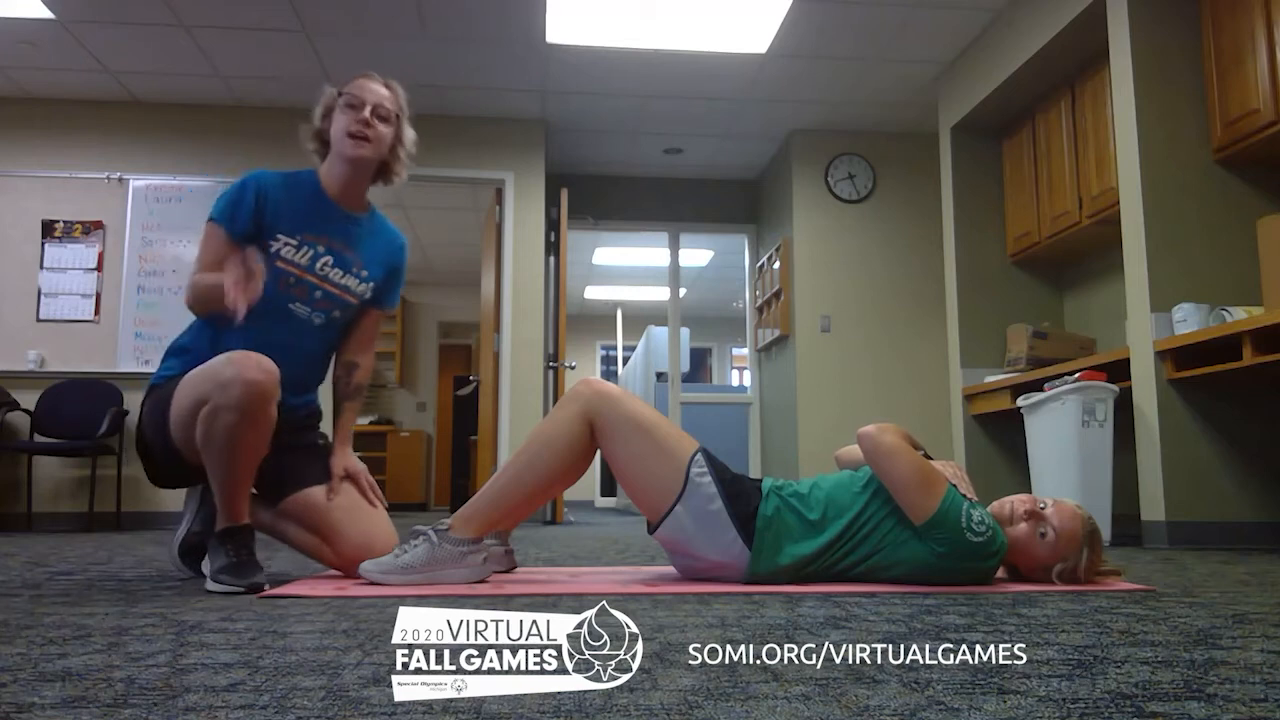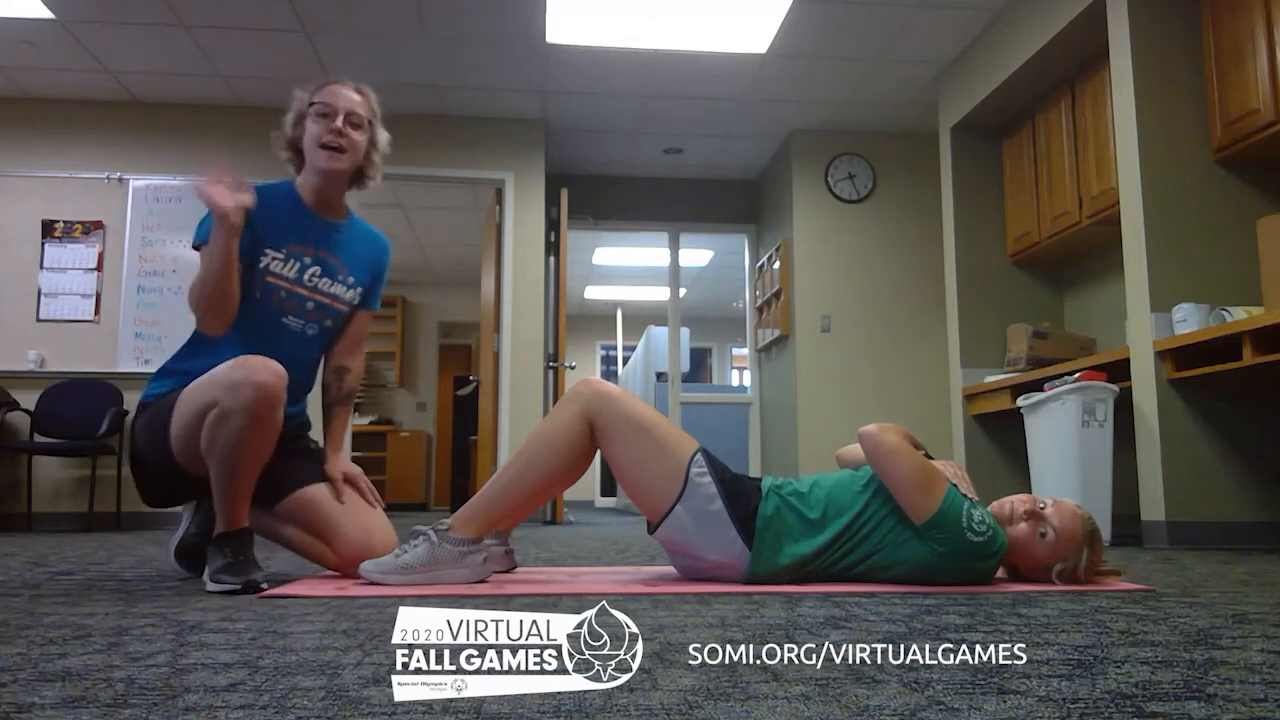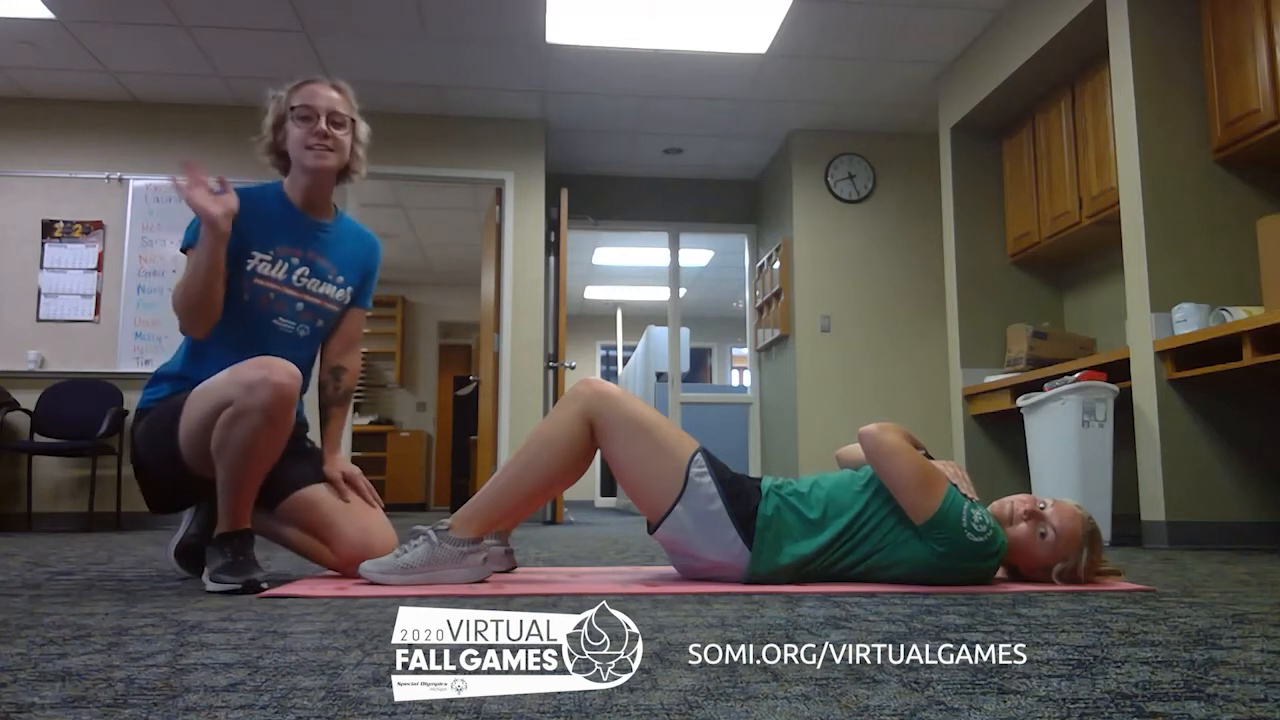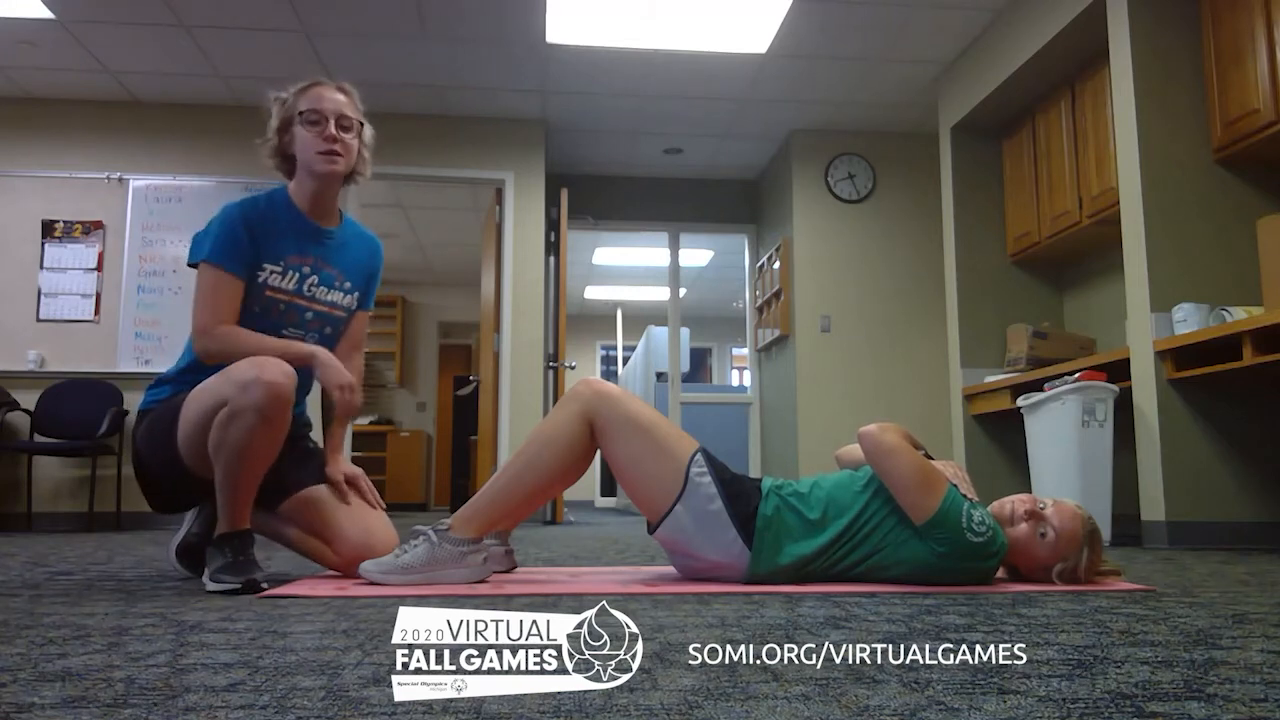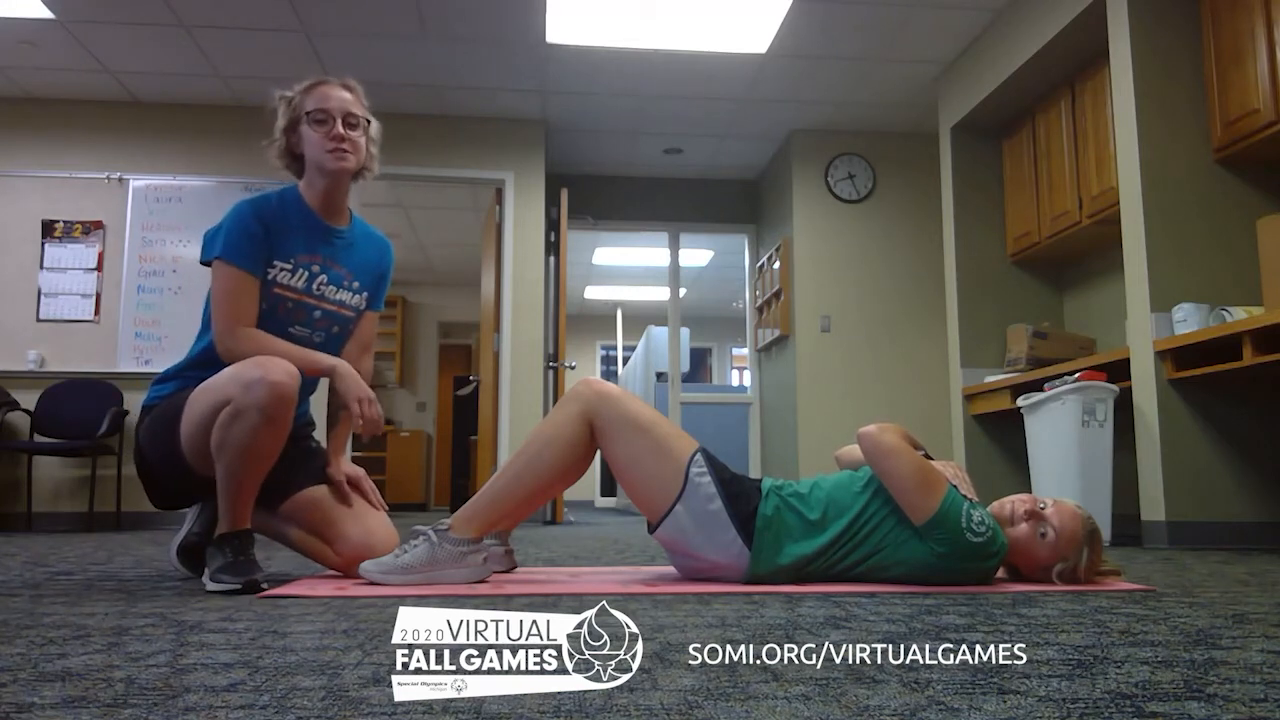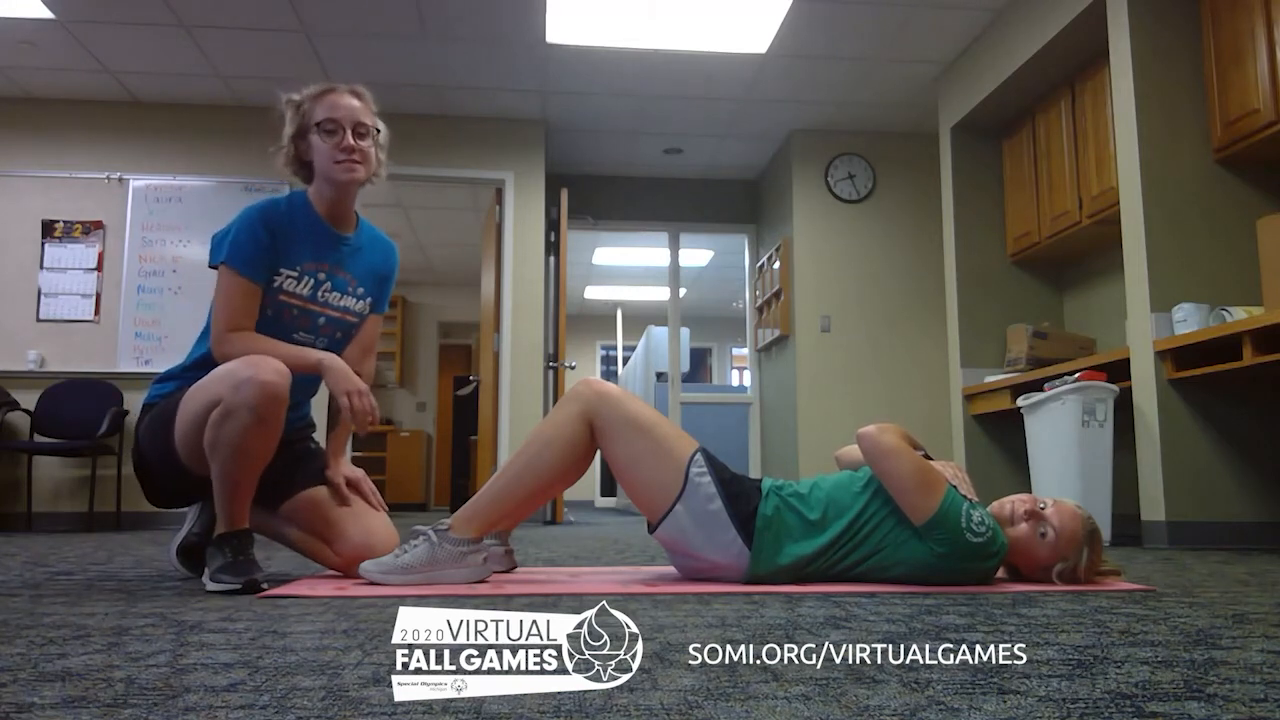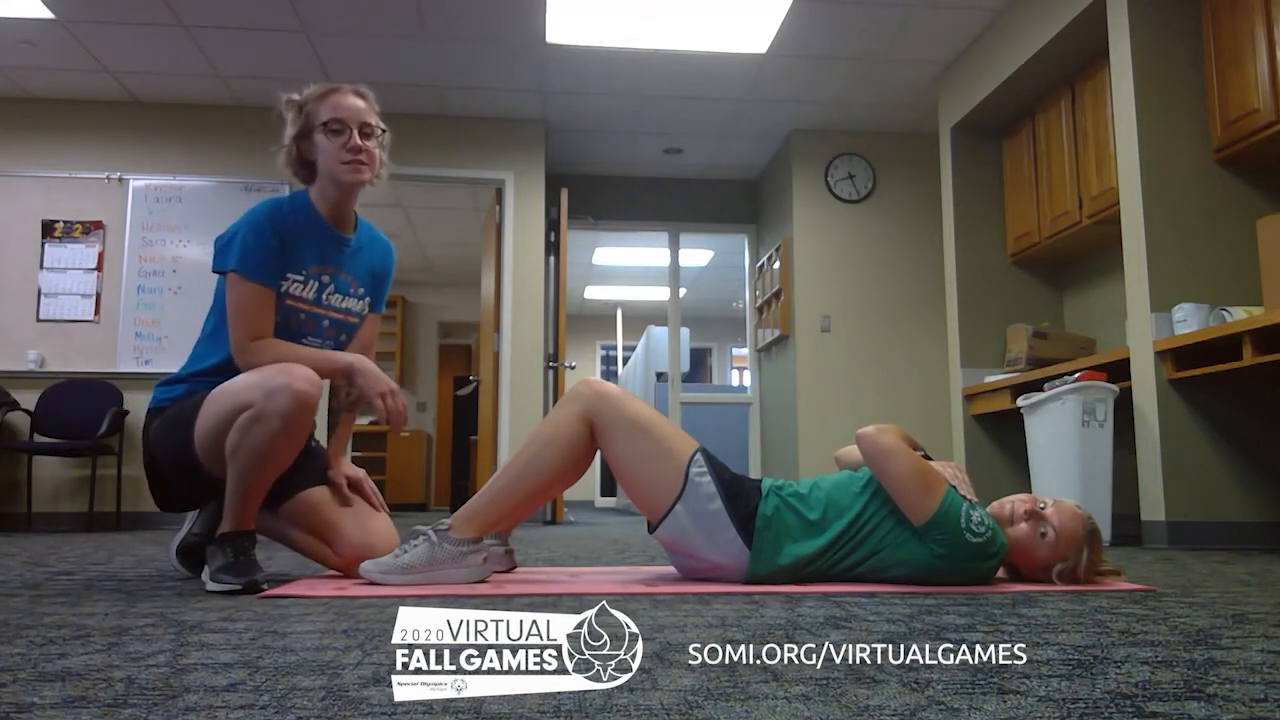
dt=0.4s
person 1, frame 1
left shoulder: (970, 537)
right shoulder: (970, 532)
left elbow: (874, 438)
right elbow: (853, 459)
left wrist: (929, 467)
right wrist: (933, 467)
left hip: (740, 530)
right hip: (747, 527)
left knee: (594, 395)
right knee: (600, 409)
left ankle: (457, 541)
right ankle: (477, 540)
person 1, frame 2
left shoulder: (972, 538)
right shoulder: (969, 530)
left elbow: (875, 437)
right elbow: (854, 456)
left wrist: (925, 462)
right wrist: (933, 465)
left hip: (740, 529)
right hip: (746, 524)
left knee: (593, 395)
right knee: (598, 408)
left ankle: (456, 542)
right ankle: (478, 539)
person 1, frame 3
left shoulder: (971, 537)
right shoulder: (972, 532)
left elbow: (874, 437)
right elbow: (853, 459)
left wrist: (926, 462)
right wrist: (930, 465)
left hip: (739, 531)
right hip: (745, 529)
left knee: (593, 395)
right knee: (599, 410)
left ankle: (455, 542)
right ankle: (477, 540)
person 1, frame 4
left shoulder: (972, 537)
right shoulder: (971, 531)
left elbow: (874, 438)
right elbow: (853, 458)
left wrist: (926, 463)
right wrist: (934, 464)
left hip: (740, 529)
right hip: (745, 525)
left knee: (593, 395)
right knee: (598, 409)
left ankle: (455, 541)
right ankle: (478, 539)
person 1, frame 5
left shoulder: (970, 536)
right shoulder: (972, 535)
left elbow: (873, 439)
right elbow: (852, 459)
left wrist: (925, 462)
right wrist: (930, 465)
left hip: (739, 530)
right hip: (745, 530)
left knee: (593, 396)
right knee: (599, 411)
left ankle: (455, 542)
right ankle: (478, 540)
person 1, frame 6
left shoulder: (971, 537)
right shoulder: (971, 531)
left elbow: (874, 439)
right elbow: (855, 459)
left wrist: (926, 463)
right wrist: (932, 464)
left hip: (739, 529)
right hip: (745, 525)
left knee: (593, 395)
right knee: (599, 409)
left ankle: (455, 541)
right ankle: (478, 540)
person 1, frame 7
left shoulder: (969, 537)
right shoulder: (971, 537)
left elbow: (871, 439)
right elbow: (853, 460)
left wrist: (922, 461)
right wrist: (930, 466)
left hip: (738, 530)
right hip: (745, 530)
left knee: (592, 396)
right knee: (598, 412)
left ankle: (455, 542)
right ankle: (476, 540)
person 2, frame 1
left shoulder: (389, 246)
right shoulder: (262, 192)
left elbow: (357, 353)
right elbow: (198, 292)
left wrist: (342, 445)
right wrist: (230, 286)
left hip: (290, 418)
right hip: (195, 394)
left knee: (373, 554)
right knee: (252, 370)
left ankle: (234, 505)
right ankle: (228, 528)
person 2, frame 2
left shoulder: (371, 248)
right shoulder: (253, 207)
left elbow: (346, 359)
right elbow: (212, 322)
left wrist: (334, 451)
right wrist: (227, 225)
left hip: (279, 431)
right hip: (183, 410)
left knee: (371, 552)
right knee: (258, 376)
left ankle: (219, 510)
right ankle: (227, 534)
person 2, frame 3
left shoulder: (361, 246)
right shoulder: (240, 208)
left elbow: (342, 358)
right elbow: (194, 323)
left wrist: (331, 452)
right wrist: (215, 229)
left hip: (277, 435)
right hip: (180, 417)
left knee: (372, 551)
right knee: (273, 378)
left ankle: (223, 510)
right ankle: (227, 534)
person 2, frame 4
left shoulder: (365, 249)
right shoulder: (244, 220)
left elbow: (348, 361)
right elbow: (208, 340)
left wrist: (335, 454)
right wrist: (312, 354)
left hip: (280, 435)
right hip: (186, 421)
left knee: (374, 551)
right knee: (269, 377)
left ankle: (223, 511)
right ankle: (228, 535)
person 2, frame 5
left shoulder: (376, 250)
right shoulder: (254, 217)
left elbow: (358, 363)
right elbow: (231, 338)
left wrist: (337, 455)
right wrist: (333, 368)
left hip: (285, 434)
right hip: (186, 417)
left knee: (374, 551)
right knee: (273, 378)
left ankle: (224, 509)
right ankle: (228, 534)
person 2, frame 6
left shoulder: (381, 253)
right shoulder: (263, 223)
left elbow: (358, 368)
right elbow: (227, 341)
left wrist: (336, 457)
right wrist: (323, 361)
left hip: (283, 434)
right hip: (187, 419)
left knee: (373, 550)
right knee: (263, 377)
left ankle: (233, 509)
right ankle: (227, 533)
person 2, frame 7
left shoulder: (378, 252)
right shoulder: (267, 224)
left elbow: (357, 369)
right elbow: (249, 350)
left wrist: (336, 456)
right wrist: (351, 364)
left hip: (282, 438)
right hip: (190, 420)
left knee: (375, 551)
right knee: (295, 385)
left ankle: (228, 510)
right ankle: (228, 532)
